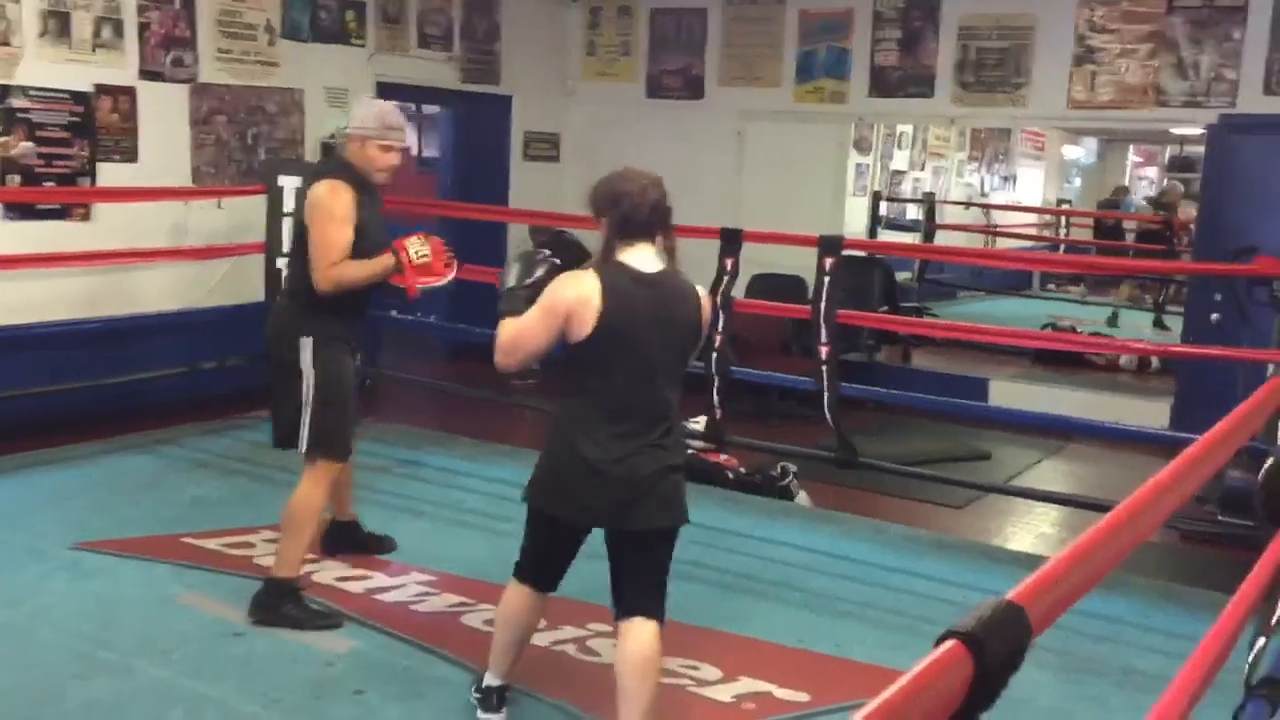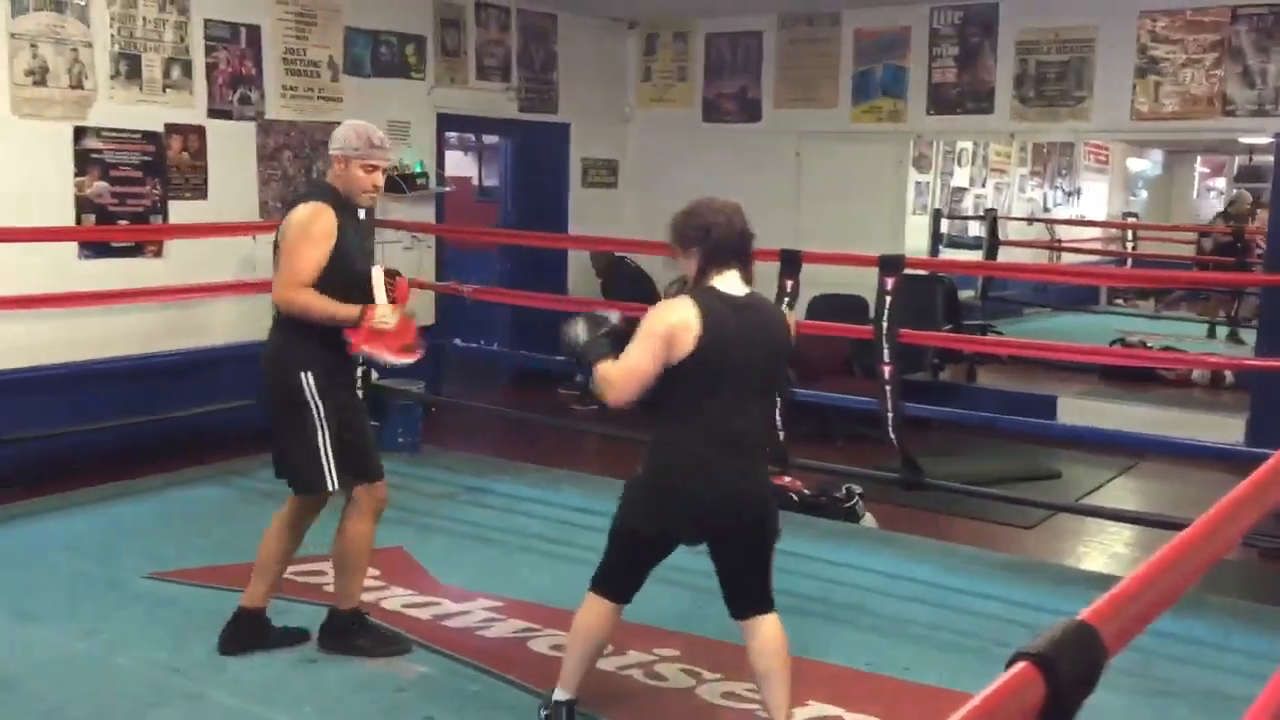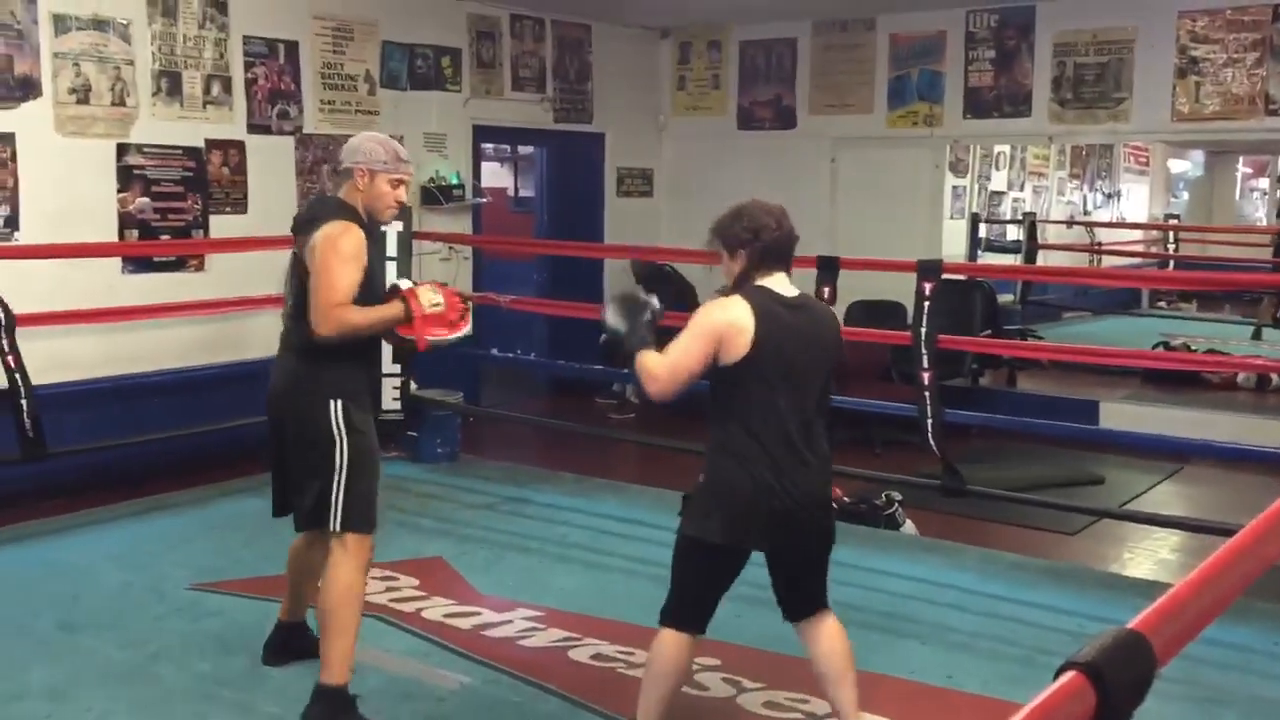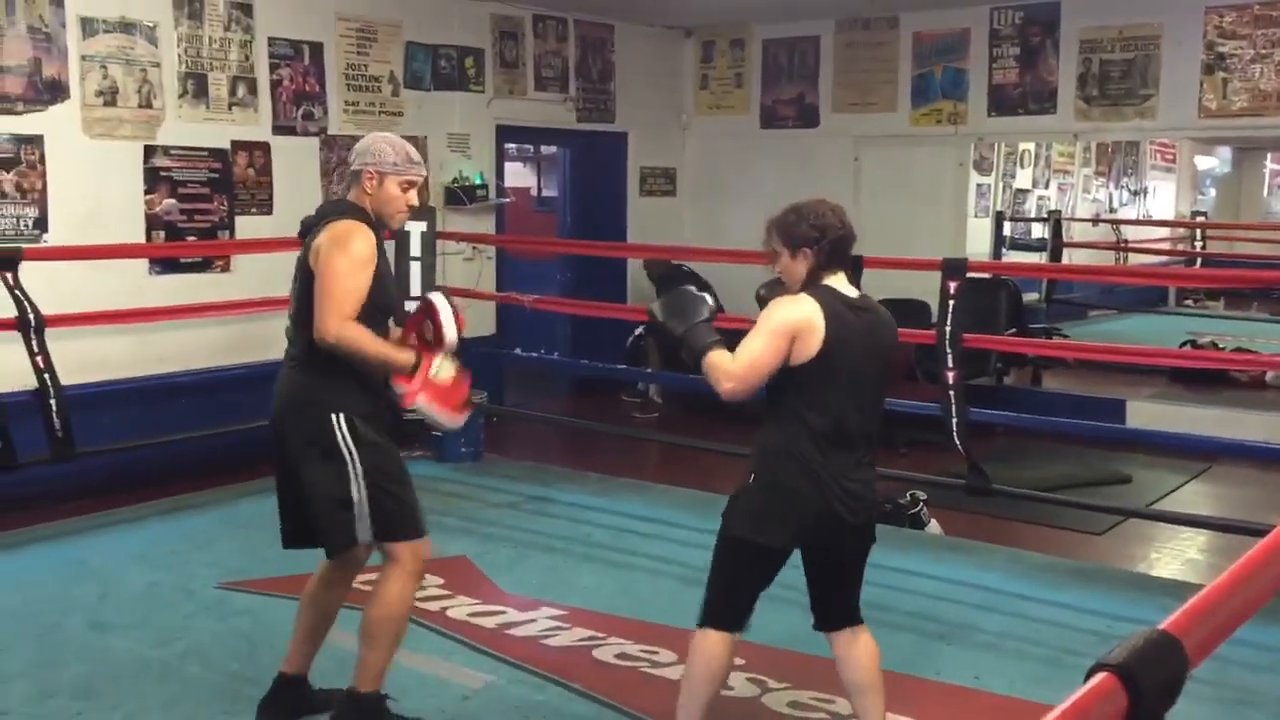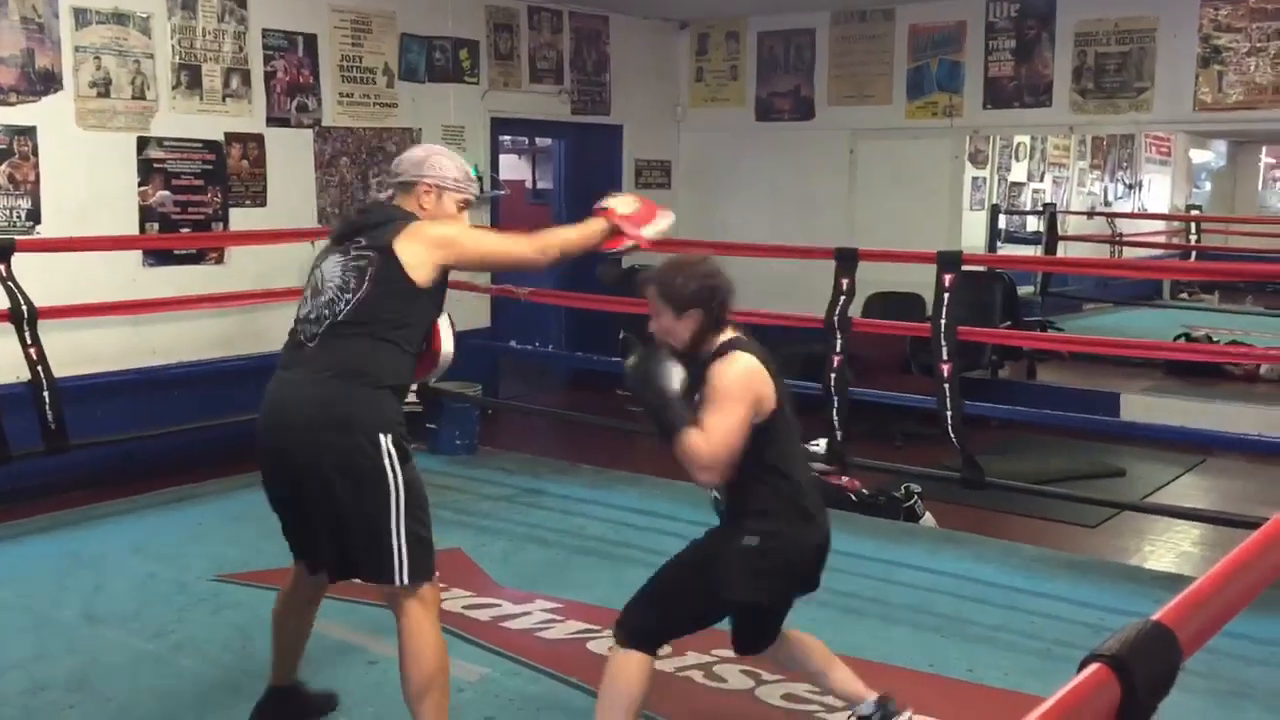
dt=0.5s
person 1, frame 1
left shoulder: (357, 189)
right shoulder: (332, 191)
right elbow: (328, 277)
left wrist: (393, 262)
right wrist: (394, 261)
left hip: (327, 336)
right hip: (312, 338)
left knee: (340, 445)
right knee: (326, 461)
left ankle: (343, 528)
right ankle: (278, 592)
person 1, frame 2
left shoulder: (348, 215)
right shoulder: (316, 214)
right elbow: (288, 296)
left wrist: (381, 304)
right wrist: (362, 315)
left hip: (320, 370)
right hip: (307, 371)
left knee: (308, 496)
right knee: (368, 492)
left ankle: (248, 620)
right ankle: (345, 623)
person 1, frame 3
left shoulder: (329, 227)
right shoulder: (342, 233)
right elbow: (329, 321)
left wrist: (387, 312)
right wrist: (402, 307)
left hip: (302, 391)
right hip: (326, 398)
left knee: (317, 524)
right knee: (349, 541)
left ankle: (290, 634)
person 1, frame 4
left shoulder: (341, 233)
right shoulder: (352, 234)
right elbow: (333, 329)
left wrist: (405, 337)
right wrist: (412, 361)
left hip: (315, 408)
right hip: (332, 412)
left knee: (347, 557)
right knee: (407, 553)
person 1, frame 5
left shoulder: (348, 238)
right shoulder: (426, 236)
right elbow: (539, 249)
right wrist: (612, 222)
left hip: (284, 414)
right hip: (351, 425)
left knee: (315, 566)
right knee: (415, 595)
person 2, frame 1
left shoulder: (575, 289)
right shoulder: (695, 299)
left elbow: (508, 357)
left wrist: (518, 291)
left hip: (574, 468)
right hip: (651, 475)
left knee: (532, 577)
right knee: (640, 612)
person 2, frame 2
left shoulder: (674, 315)
right shoulder: (778, 320)
left elbow: (619, 392)
left wrist: (590, 347)
left hip: (671, 483)
right hip: (747, 489)
left knee: (609, 589)
right knee: (757, 608)
person 2, frame 3
left shoulder: (726, 314)
right shoulder: (825, 320)
left elbow: (660, 384)
left wrist: (637, 333)
left hip: (732, 492)
right hip: (806, 493)
left knee: (683, 619)
right knee: (812, 612)
person 2, frame 4
left shoulder: (793, 312)
right shoulder: (882, 322)
left elbow: (730, 382)
left wrist: (695, 329)
left hip: (781, 491)
right hip: (851, 497)
left knee: (720, 619)
right knee: (844, 621)
person 2, frame 5
left shoulder: (731, 371)
right shoulder: (727, 356)
left elbow: (707, 468)
left wrist: (668, 405)
left hip: (762, 539)
right hip: (793, 532)
left knee: (638, 631)
right knee: (759, 637)
